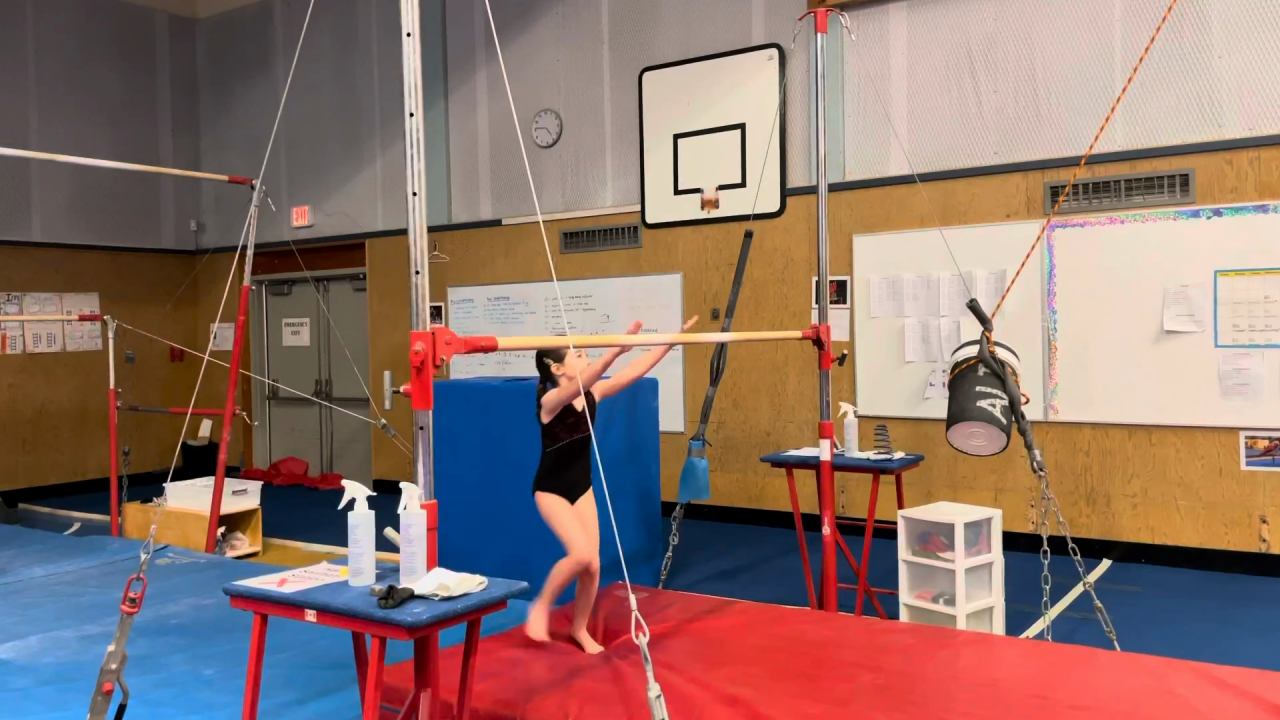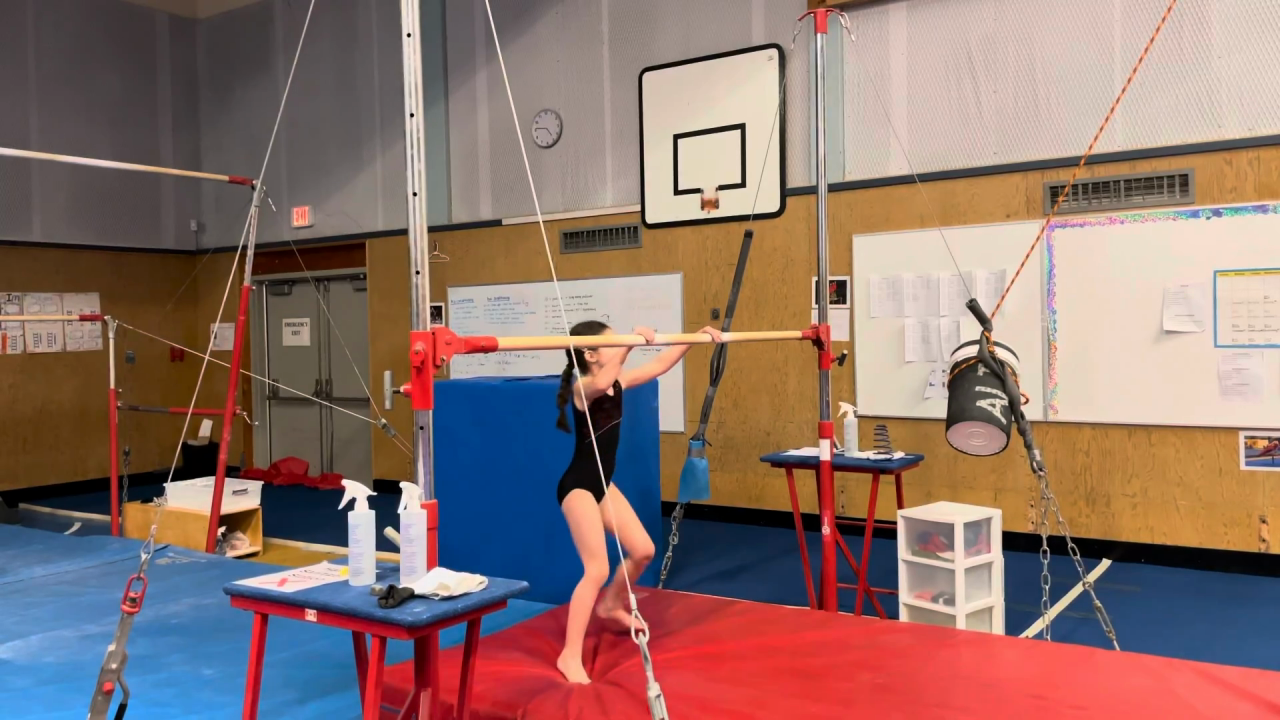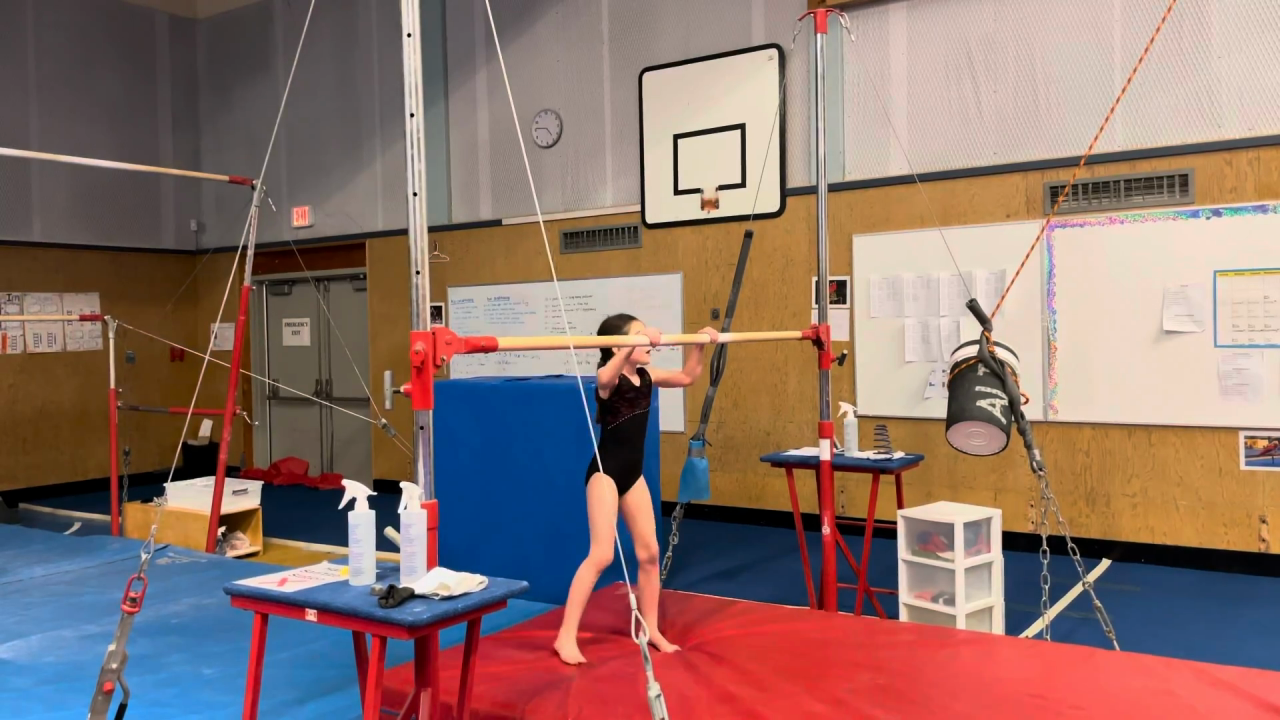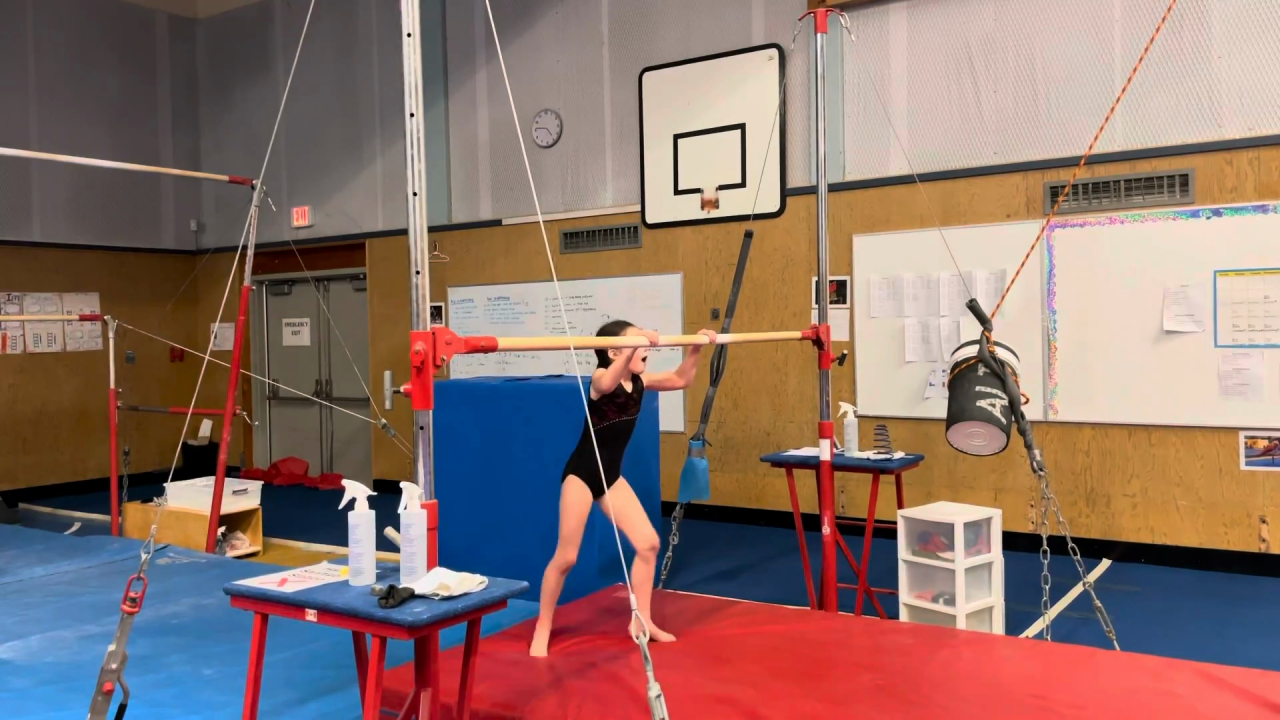
dt=0.3s
person 1, frame 1
left shoulder: (592, 394)
right shoulder: (551, 400)
left elbow: (636, 371)
right elbow: (575, 387)
left wrist: (673, 342)
right wrist: (617, 350)
left hip: (581, 488)
right hip: (550, 490)
left knee: (591, 565)
right knee: (582, 554)
left ankle: (580, 628)
right ankle: (540, 607)
person 1, frame 2
left shoulder: (618, 383)
right shoulder: (584, 387)
left elbow: (658, 366)
right elbow: (601, 382)
right wrist: (631, 341)
left hip: (602, 484)
right hip: (577, 488)
left knee: (644, 550)
right knee: (597, 571)
left ankle: (610, 604)
right ankle: (570, 656)
person 1, frame 3
left shoulder: (647, 376)
right shoulder: (607, 376)
left elbow: (688, 377)
right elbow: (610, 376)
left wrist: (699, 344)
right wrist: (636, 343)
left hip: (634, 474)
right hip: (604, 472)
left knee: (649, 554)
right knee: (601, 554)
left ankle: (649, 628)
right ankle: (566, 634)
person 1, frame 4
left shoulder: (640, 382)
right shoulder: (601, 379)
left elbow: (681, 379)
right elbow: (608, 384)
left wrist: (695, 349)
right wrist: (634, 346)
left hip: (611, 476)
right hip: (581, 474)
left knee: (648, 543)
right knee: (566, 557)
left ankle: (642, 620)
right ankle: (543, 628)
